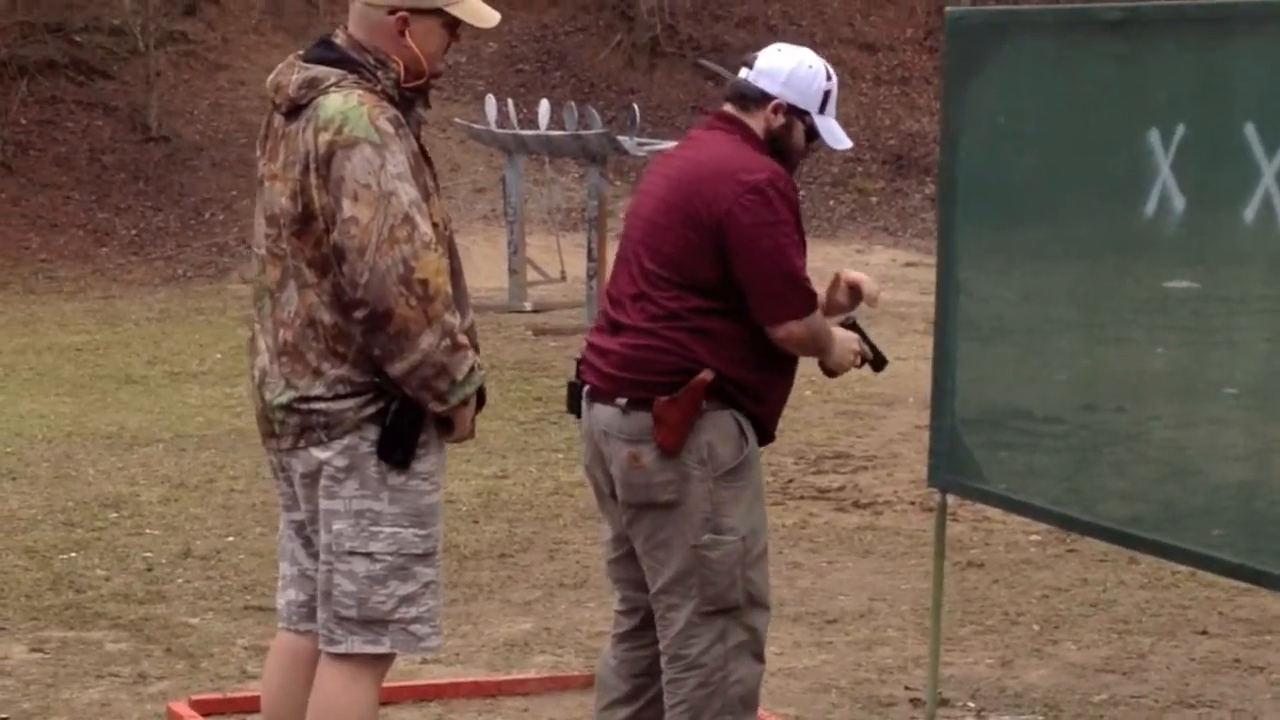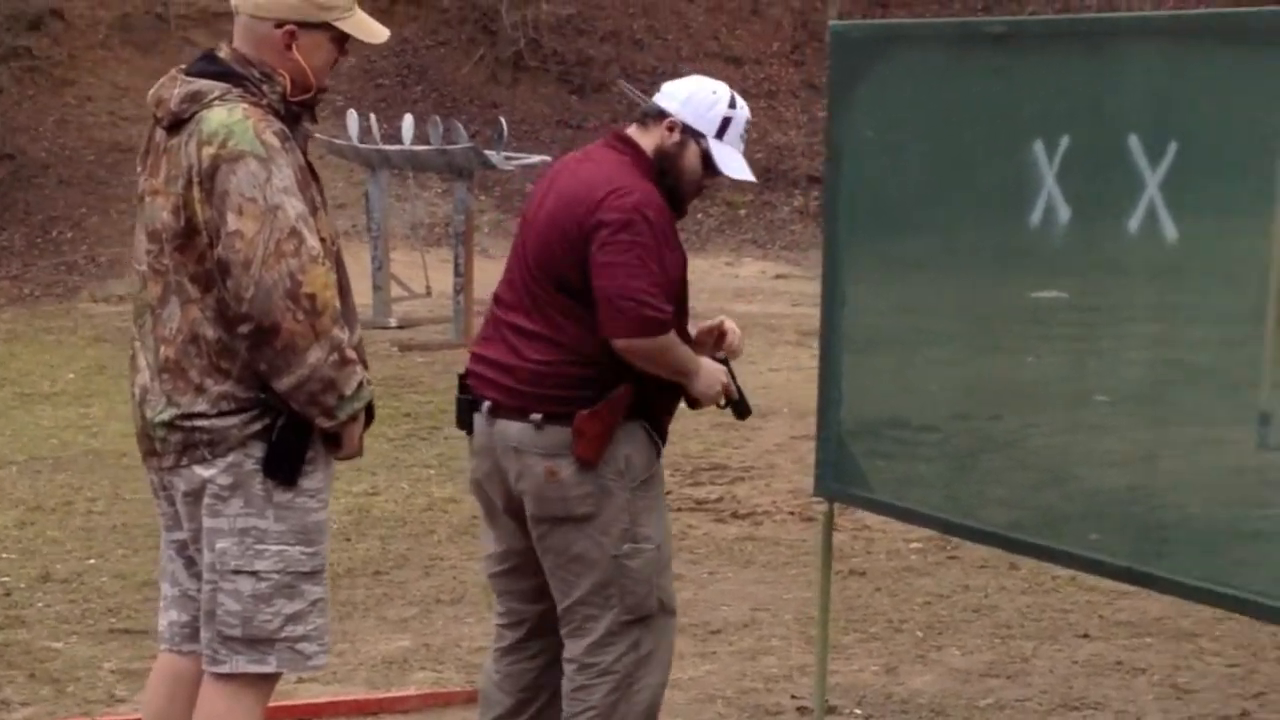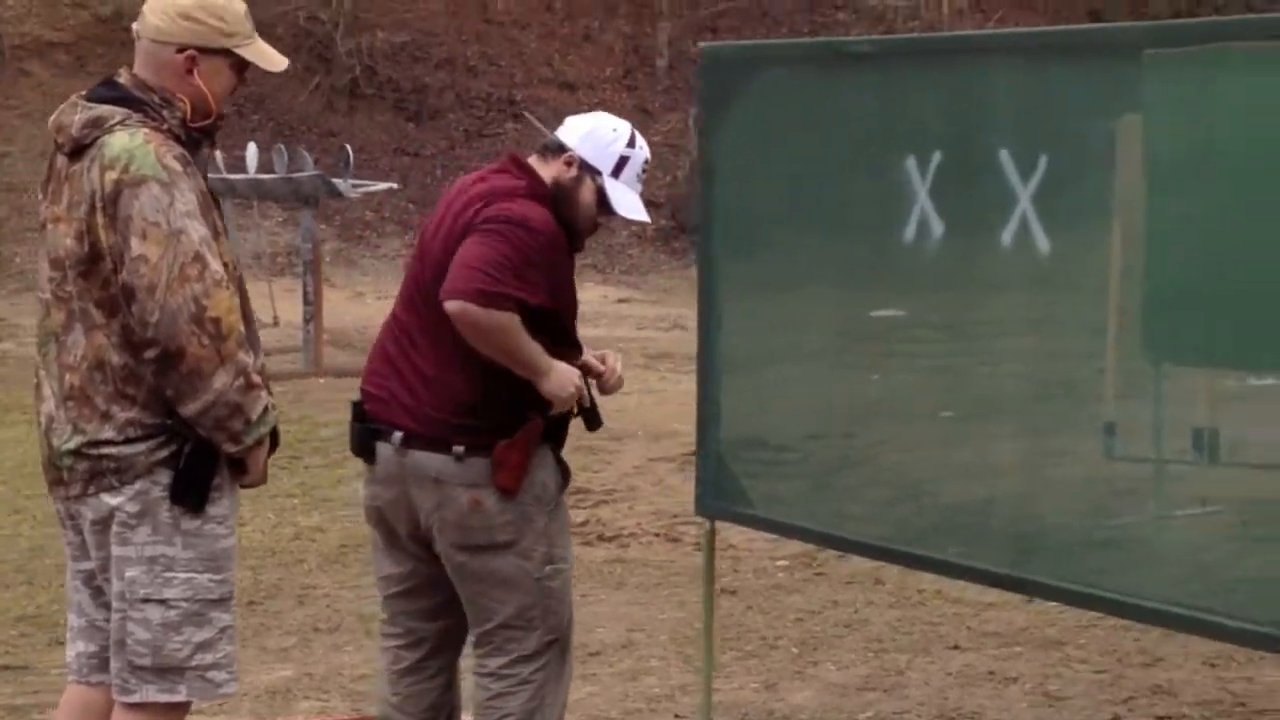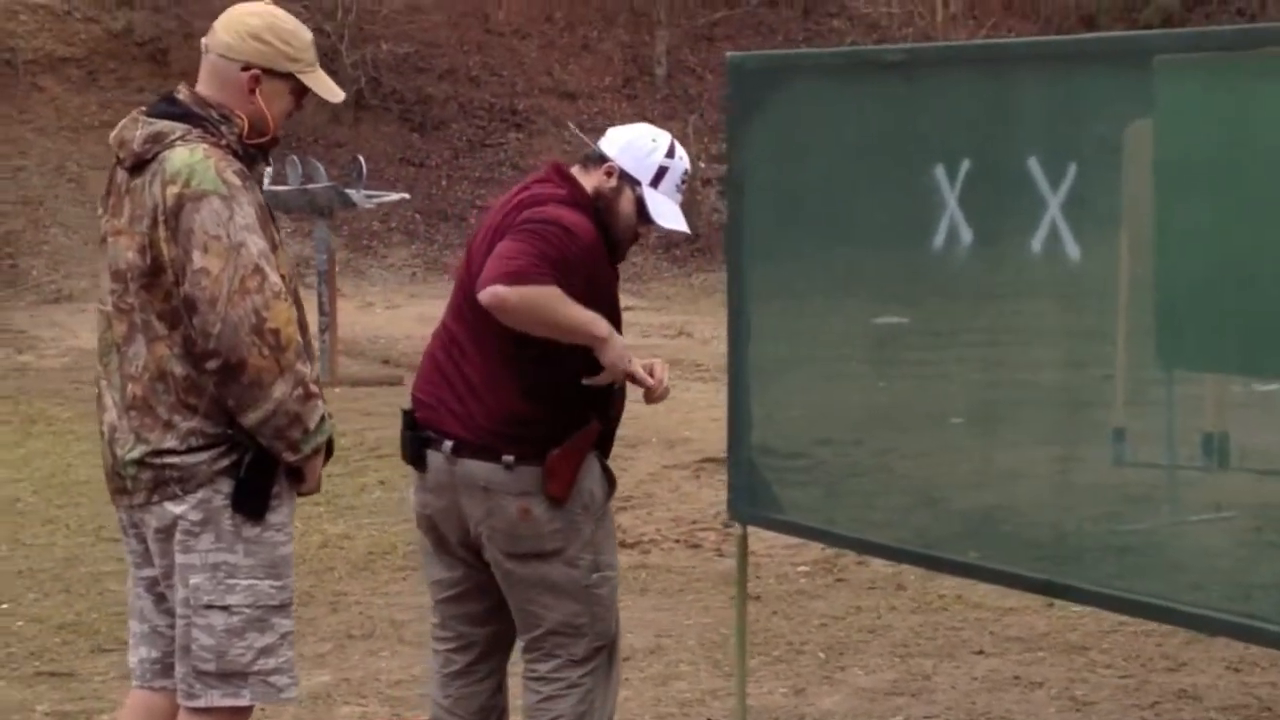
dt=0.3s
person 1, frame 1
left shoulder: (301, 107)
right shoulder: (359, 122)
right elbow: (395, 282)
right wrist: (455, 386)
left hip: (302, 399)
right hip: (366, 416)
left knee: (308, 622)
right knee: (358, 640)
person 1, frame 2
left shoulder: (183, 121)
right shoulder: (245, 135)
right elbow: (281, 298)
right wrist: (343, 402)
left hip: (184, 418)
right hip: (251, 435)
left knee: (189, 642)
right knee: (244, 660)
person 1, frame 3
left shoulder: (82, 147)
right shoulder: (145, 160)
right elbow: (186, 322)
right wrist: (249, 425)
left hip: (88, 446)
right hip: (156, 462)
person 1, frame 4
left shoulder: (143, 165)
right shoulder: (205, 176)
right elbow: (245, 334)
right wrist: (305, 437)
left hip: (150, 455)
right hip: (215, 472)
person 2, frame 1
left shoulder: (688, 158)
right shoulder: (753, 180)
right elbow: (787, 324)
left wrist: (824, 301)
right wrist: (831, 344)
left hip: (616, 411)
right hip: (682, 430)
left knee: (645, 612)
right knee: (714, 623)
person 2, frame 2
left shoulder: (582, 169)
right shoulder: (631, 200)
right elbow: (635, 333)
left wrist: (689, 337)
right wrist: (695, 371)
left hip: (501, 424)
right hip: (577, 441)
left knee: (526, 623)
right knee: (619, 632)
person 2, frame 3
left shoulder: (486, 191)
right shoulder: (524, 219)
right elbow: (470, 305)
left wrist: (573, 362)
right wrist: (545, 372)
left hip: (396, 449)
right hip: (477, 463)
left knee: (417, 642)
right knee: (522, 650)
person 2, frame 4
left shoulder: (535, 201)
right shoulder: (564, 224)
right elbow: (504, 292)
left wrist: (623, 366)
right wrist: (603, 334)
left hip: (443, 458)
right hip: (525, 472)
left knee: (466, 647)
right knee: (570, 654)
